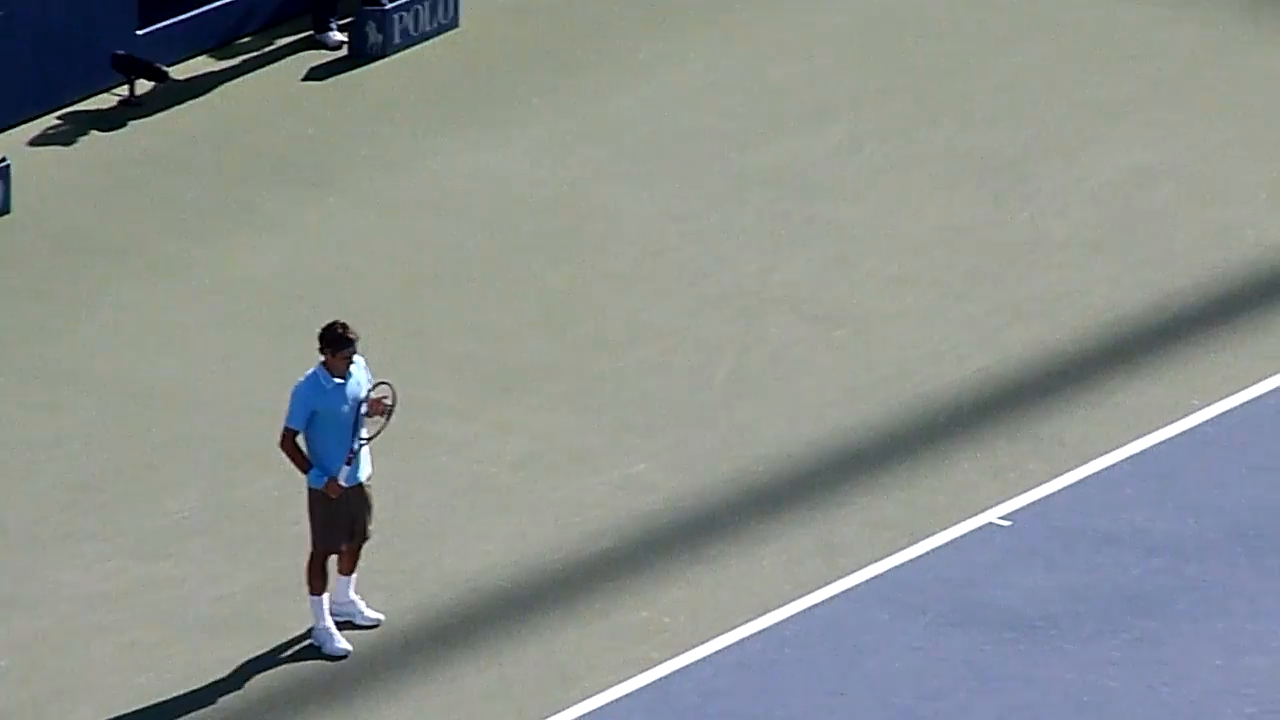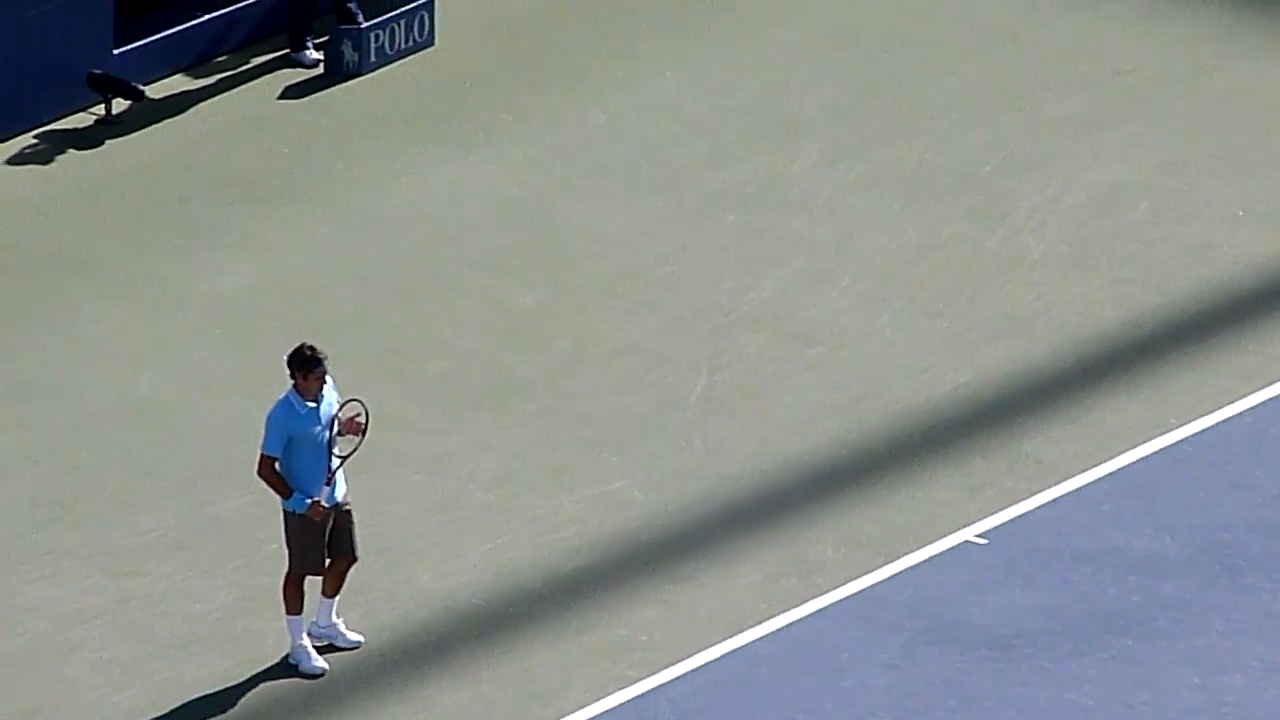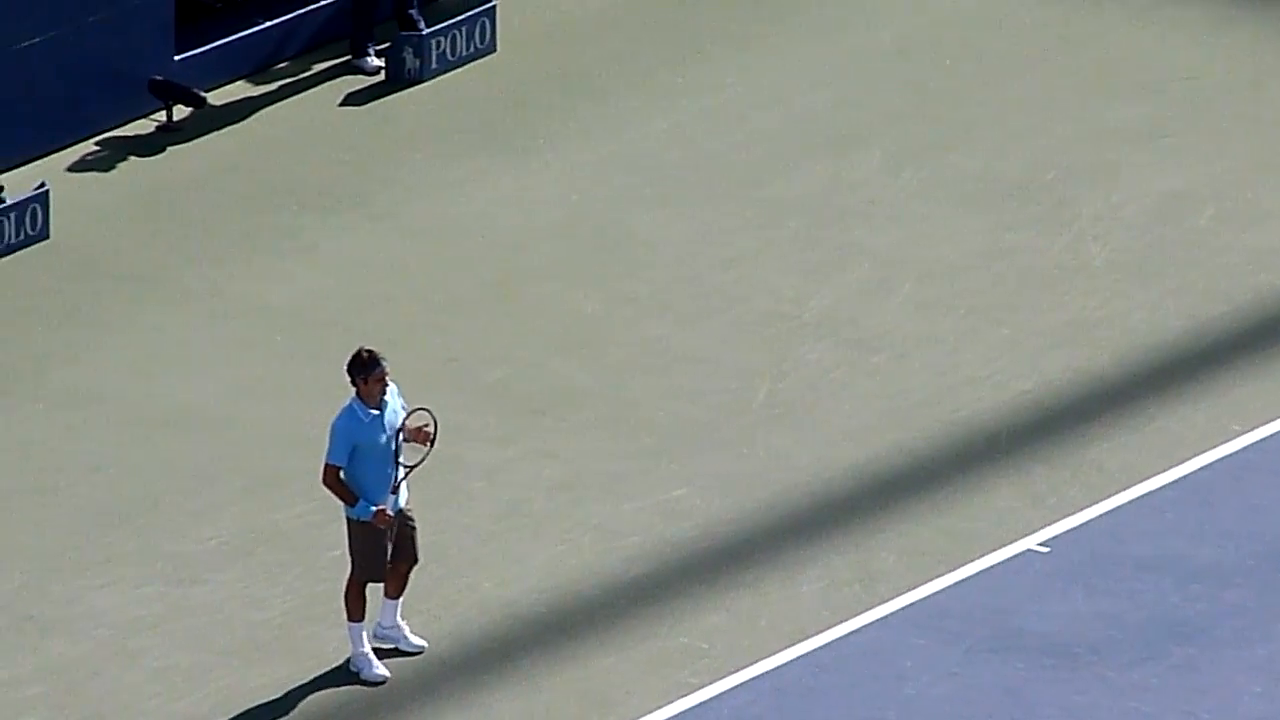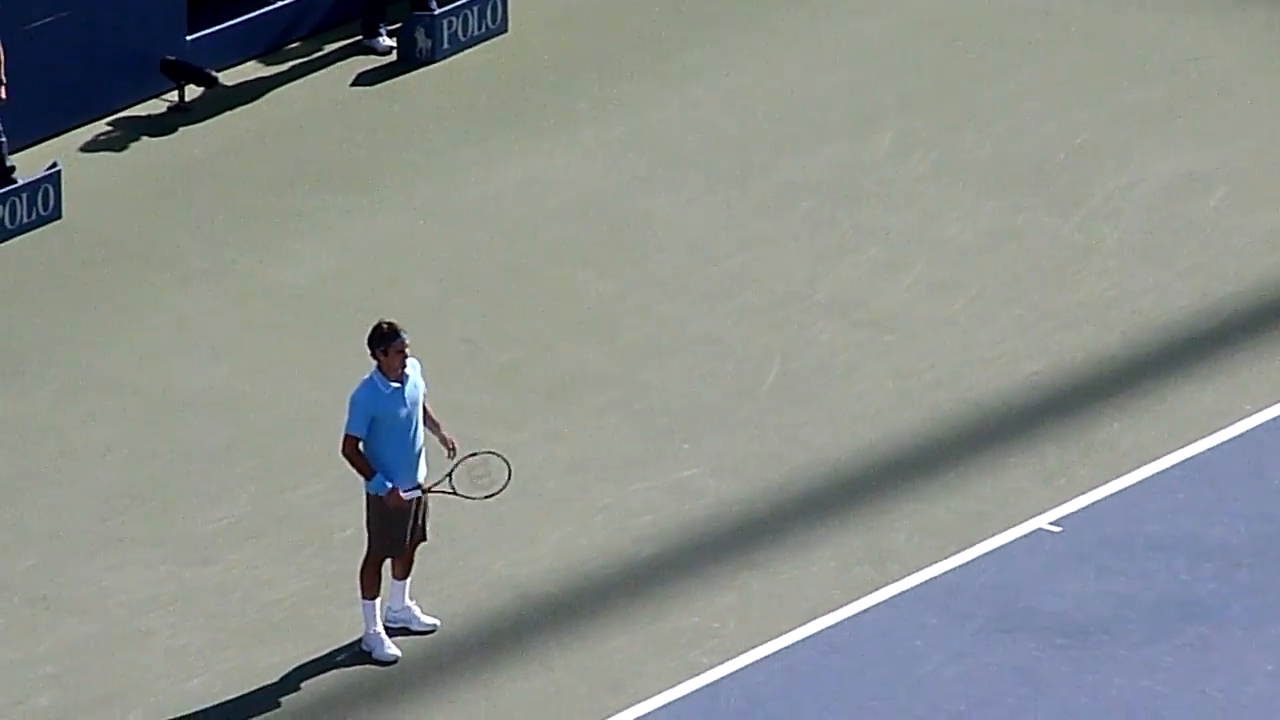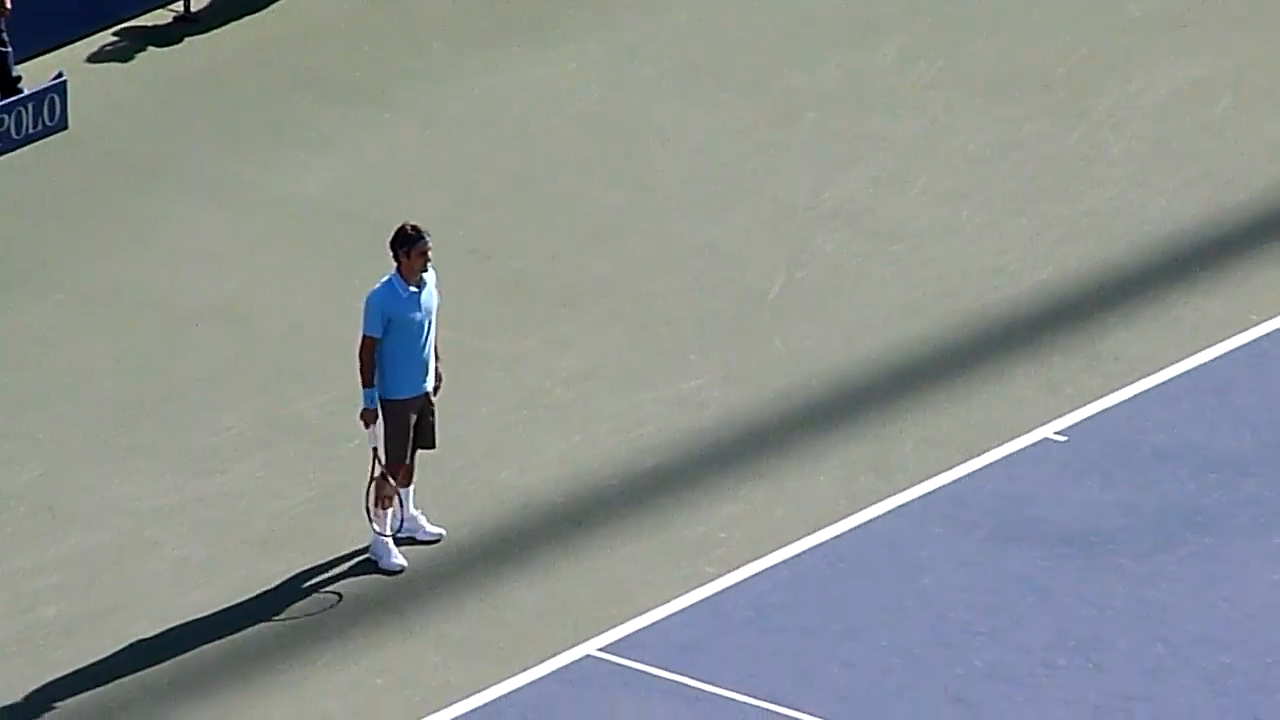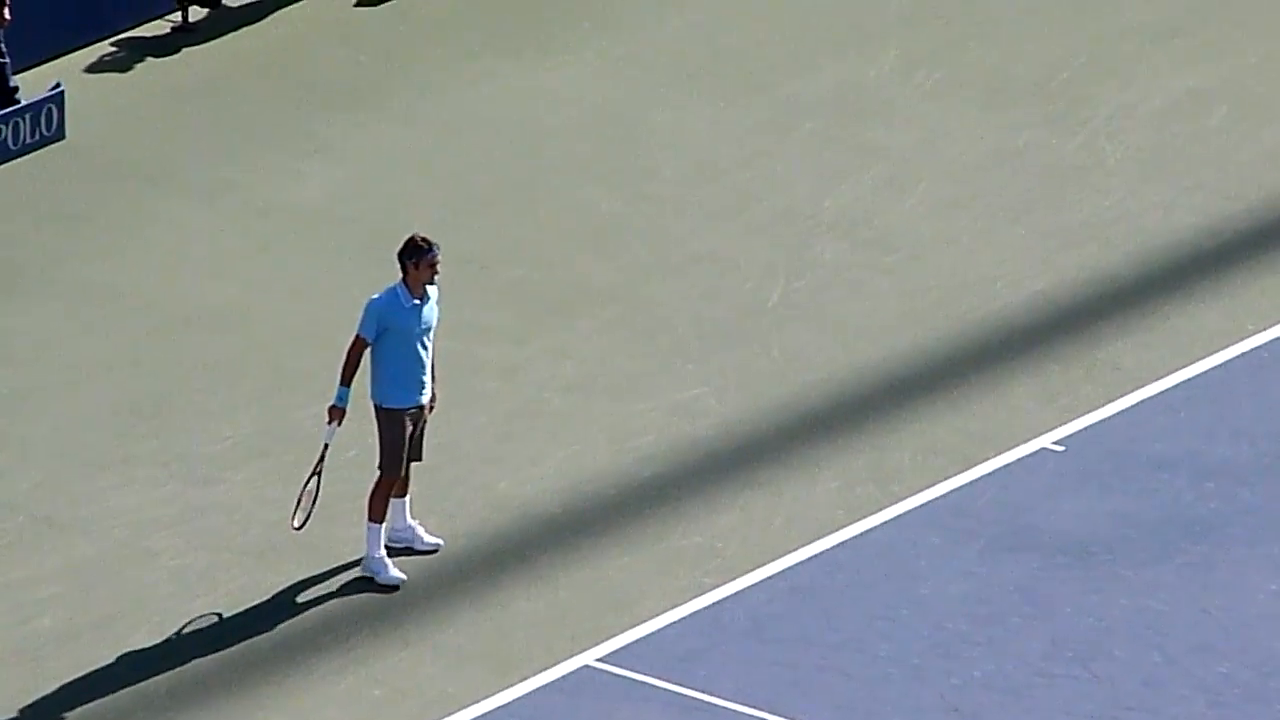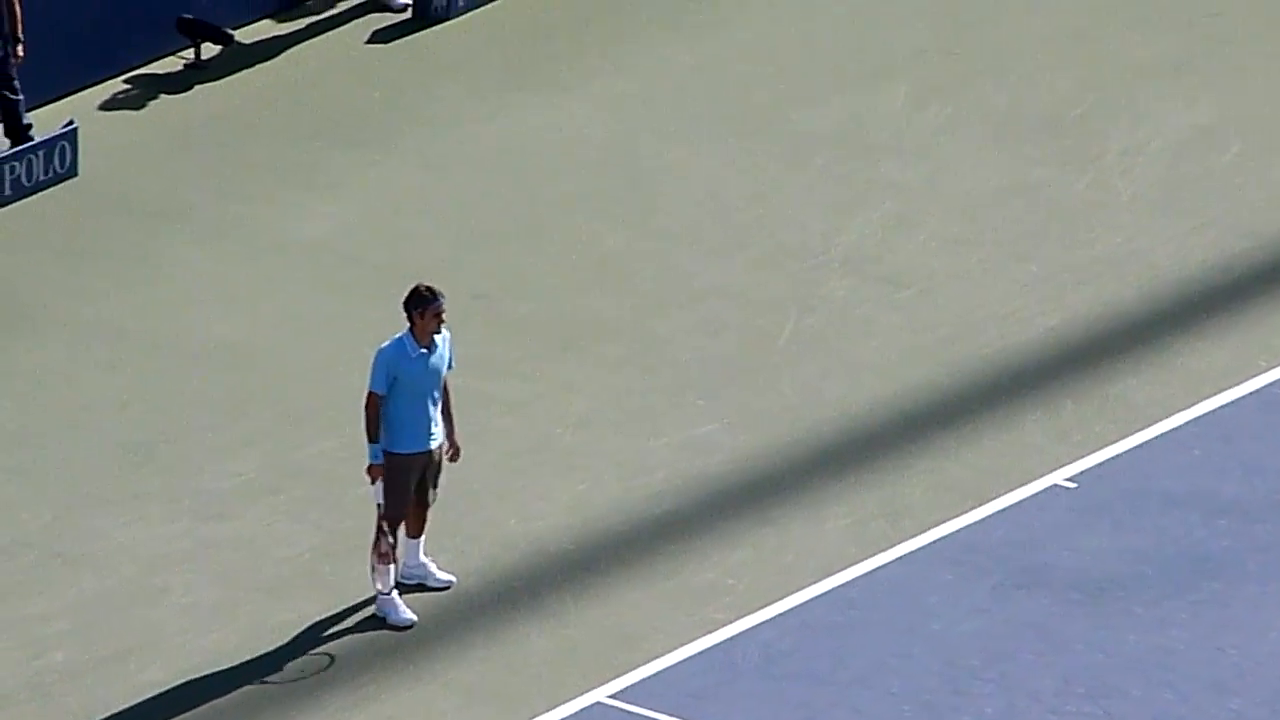
dt=0.3s
person 1, frame 1
left shoulder: (359, 368)
right shoulder: (307, 390)
right elbow: (287, 441)
left wrist: (374, 409)
right wrist: (318, 478)
left hip: (360, 476)
right hip: (329, 484)
left knee: (353, 542)
right knee: (323, 551)
left ankle: (344, 601)
right ankle: (322, 625)
person 1, frame 2
left shoulder: (329, 388)
right shoulder: (281, 416)
right elbow: (265, 469)
left wrist: (345, 427)
right wrist: (301, 503)
left hip: (337, 495)
right hip: (304, 505)
left knee: (344, 559)
right knee: (299, 572)
left ankle: (324, 625)
right ankle: (299, 645)
person 1, frame 3
left shoulder: (392, 394)
right shoulder: (345, 424)
right elbow: (330, 477)
left wrist: (412, 436)
right wrist: (367, 511)
left hip: (398, 502)
right hip: (368, 513)
left knee: (404, 562)
right knee: (361, 578)
left ankle: (388, 626)
right ankle: (360, 652)
person 1, frame 4
left shoulder: (414, 370)
right shoulder: (365, 397)
right elbow: (350, 449)
left wrist: (440, 433)
right wrist: (381, 485)
left hip: (416, 479)
right hip: (387, 487)
left knee: (409, 545)
right knee: (378, 555)
left ankle: (399, 608)
right ankle: (373, 631)
person 1, frame 5
left shoulder: (430, 280)
right shoulder: (381, 298)
right elbow: (367, 350)
left wrist: (436, 366)
right wrist: (369, 400)
left hip: (424, 387)
right hip: (397, 394)
left knee: (410, 457)
right knee: (394, 465)
left ankle: (407, 518)
right ankle: (381, 540)
person 1, frame 6
left shoulder: (432, 296)
right shoulder: (382, 306)
right elbow: (356, 350)
left wrist: (432, 385)
right wrist: (341, 399)
left hip: (419, 399)
right hip: (392, 403)
left knee: (404, 466)
right knee: (389, 475)
left ankle: (401, 528)
right ankle: (374, 556)
person 1, frame 7
left shoulder: (443, 342)
right shoulder: (389, 355)
right elbow: (373, 405)
left wrist: (451, 432)
right wrist: (374, 455)
left hip: (433, 443)
right hip: (400, 449)
left knee: (420, 506)
right knee: (393, 517)
left ankle: (414, 565)
right ankle: (386, 596)
